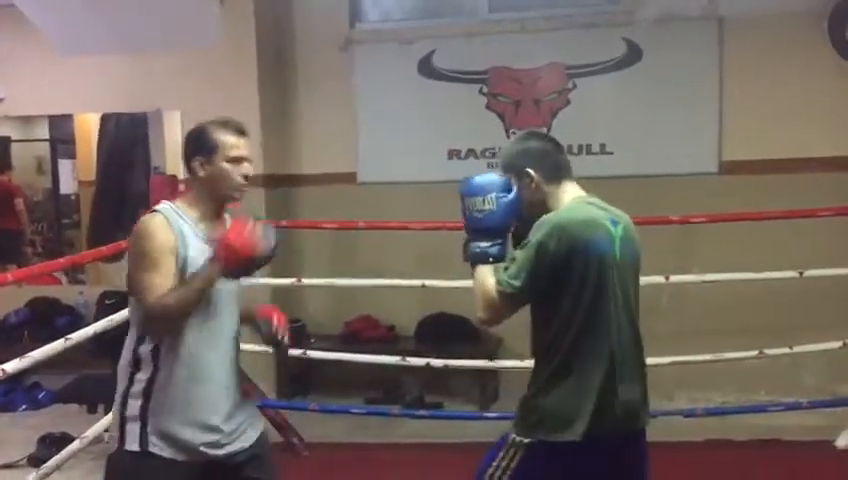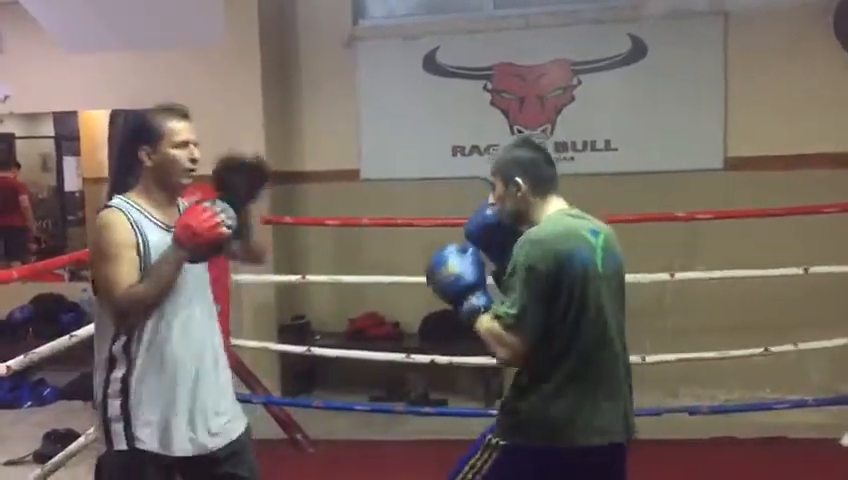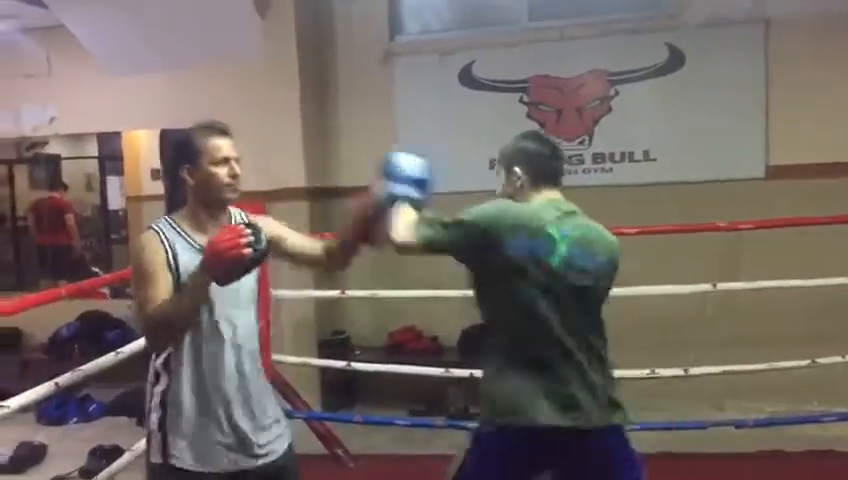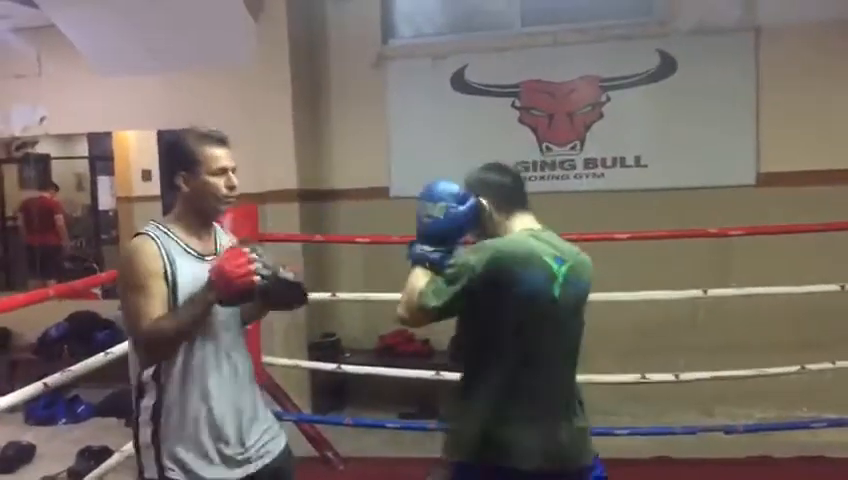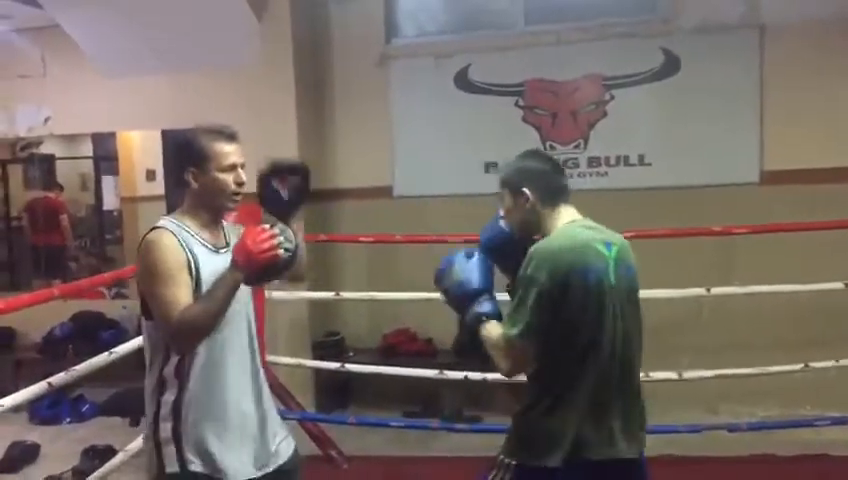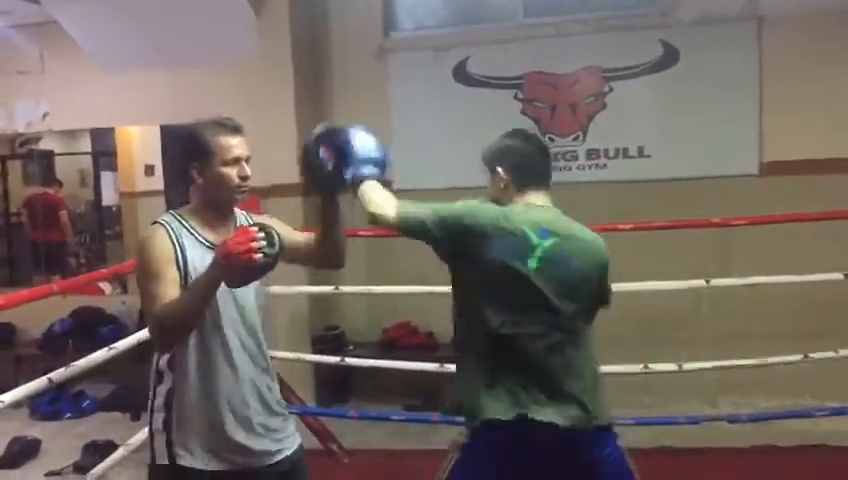
dt=0.3s
person 1, frame 1
left shoulder: (231, 227)
right shoulder: (158, 228)
right elbow: (157, 316)
left wrist: (256, 315)
right wrist: (218, 263)
right hip: (158, 423)
person 1, frame 2
left shoulder: (193, 212)
right shoulder: (115, 221)
left elbow: (255, 254)
right elbow: (126, 313)
left wrist: (241, 205)
right wrist: (180, 248)
right hip: (142, 414)
person 1, frame 3
left shoulder: (253, 226)
right shoulder: (156, 241)
left elbow: (329, 256)
right elbow: (156, 332)
left wrist: (367, 213)
right wrist: (208, 269)
left hip: (255, 422)
right hip: (188, 432)
person 1, frame 4
left shoulder: (227, 241)
right shoulder: (147, 250)
right elbow: (151, 344)
left wrist: (267, 295)
right wrist: (213, 290)
right hip: (180, 444)
person 1, frame 5
left shoulder: (234, 233)
right shoulder: (164, 243)
left elbow: (296, 271)
right elbow: (181, 334)
right wrist: (238, 270)
left hip: (254, 426)
right hip: (193, 441)
person 1, frame 6
left shoulder: (253, 226)
right shoulder: (163, 238)
left elbow: (330, 257)
right elbow: (163, 329)
left wrist: (329, 199)
right wrist: (217, 270)
right hip: (190, 435)
person 2, frame 1
left shoulder: (556, 228)
right shoulder: (620, 223)
left elbow: (490, 310)
left wrist: (483, 241)
right wrist: (528, 233)
left hip: (563, 421)
right hip: (625, 415)
person 2, frame 2
left shoulder: (538, 243)
right shoulder: (602, 236)
left elbow: (509, 348)
left wrist: (470, 299)
right wrist: (505, 259)
left hip: (540, 429)
right hip: (606, 422)
person 2, frame 3
left shoulder: (498, 221)
right shoulder: (604, 243)
left elbow: (403, 238)
left wrist: (405, 194)
left hip: (519, 417)
right hip: (594, 417)
person 2, frame 4
left shoulder: (493, 257)
right shoulder: (577, 261)
left elbow: (410, 312)
left wrist: (429, 245)
left hip: (494, 447)
right hip: (567, 445)
person 2, frame 5
left shoulder: (548, 255)
right shoulder: (617, 246)
left elbow: (511, 360)
left wrist: (478, 306)
right wrist: (516, 265)
left hip: (553, 446)
right hip: (620, 440)
person 2, frame 6
left shoulder: (476, 222)
right shoulder: (591, 248)
left elbow: (384, 211)
left wrist: (364, 172)
left hip: (503, 424)
right hip: (580, 423)
